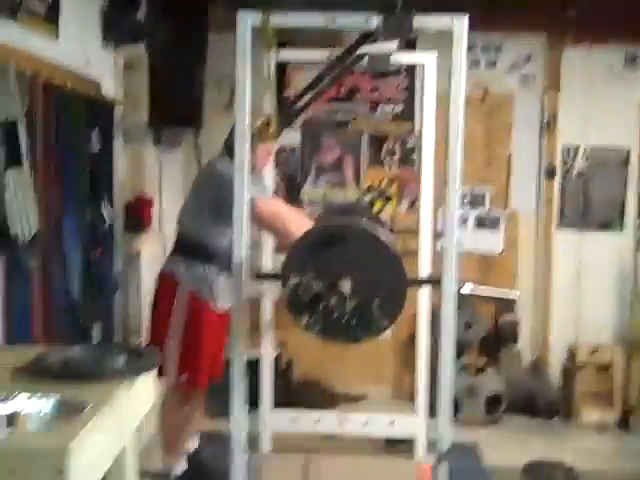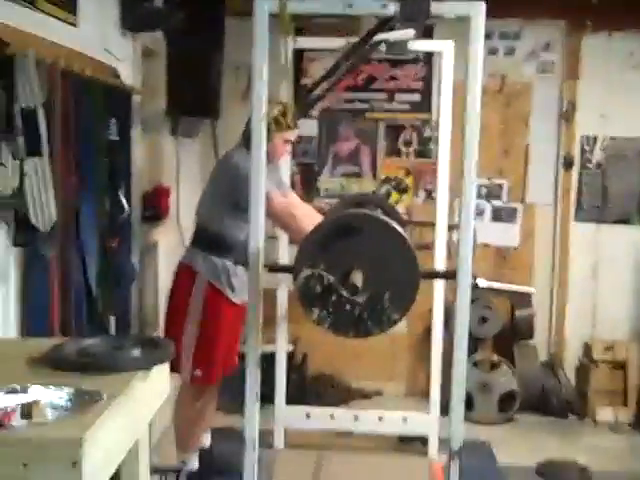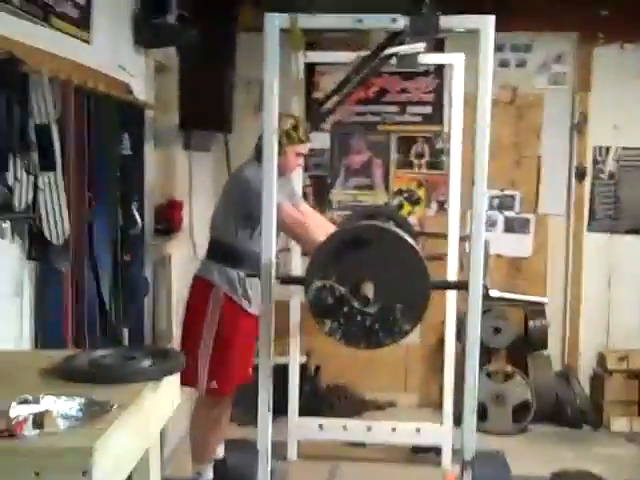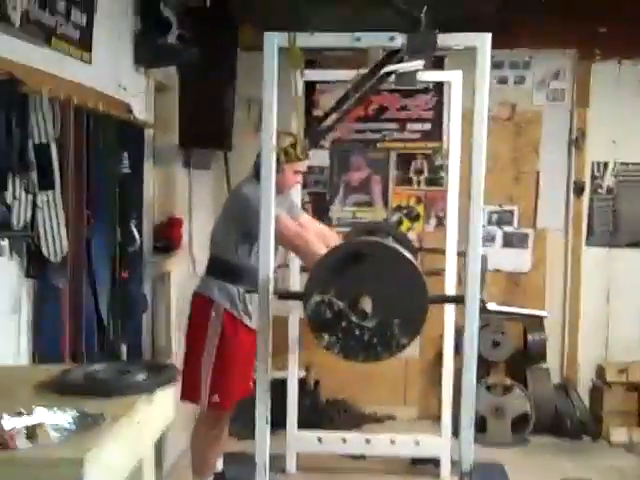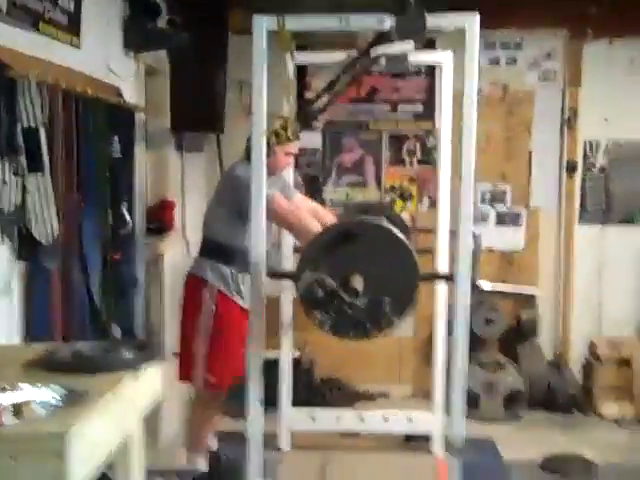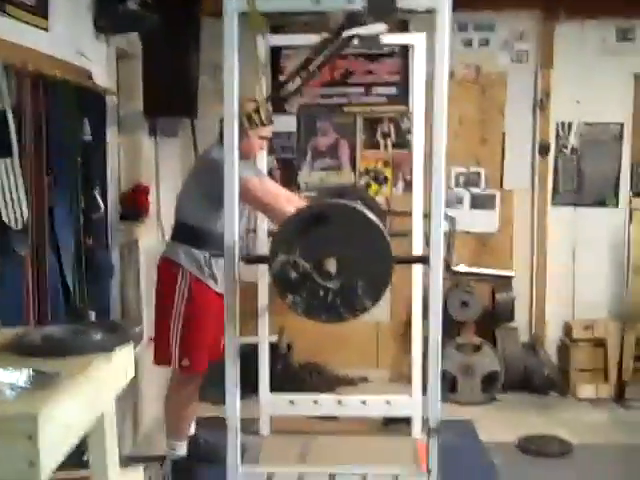
dt=0.1s
person 1, frame 1
left shoulder: (246, 178)
right shoulder: (224, 173)
left elbow: (285, 213)
right elbow: (274, 220)
left hip: (216, 290)
right hip: (190, 288)
left knee: (200, 381)
right knee: (182, 385)
person 1, frame 2
left shoulder: (265, 169)
right shoulder: (241, 165)
left elbow: (299, 207)
right elbow: (286, 215)
left hip: (231, 283)
right hip: (207, 279)
left knee: (213, 376)
right knee: (197, 379)
left ankle: (201, 450)
right ankle: (188, 467)
person 1, frame 3
left shoulder: (279, 182)
right shoulder: (252, 179)
left elbow: (315, 220)
right elbow: (299, 228)
left hip: (246, 293)
right hip: (222, 292)
left knee: (227, 387)
right knee: (213, 392)
person 1, frame 4
left shoulder: (279, 198)
right shoulder: (251, 196)
left elbow: (317, 230)
right elbow: (298, 240)
left hip: (244, 308)
right hip: (222, 307)
left knee: (227, 402)
right knee: (214, 407)
person 1, frame 5
left shoulder: (272, 180)
right shoulder: (243, 177)
left elbow: (310, 209)
right elbow: (292, 219)
left hip: (236, 287)
right hip: (215, 286)
left knee: (223, 379)
right knee: (209, 383)
left ankle: (208, 454)
right ankle: (197, 469)
person 1, frame 6
left shoulder: (243, 164)
right shoulder: (218, 161)
left elbow: (283, 195)
right elbow: (268, 203)
left hip: (212, 272)
right hip: (189, 271)
left knee: (198, 366)
right knee: (186, 368)
left ankle: (188, 438)
